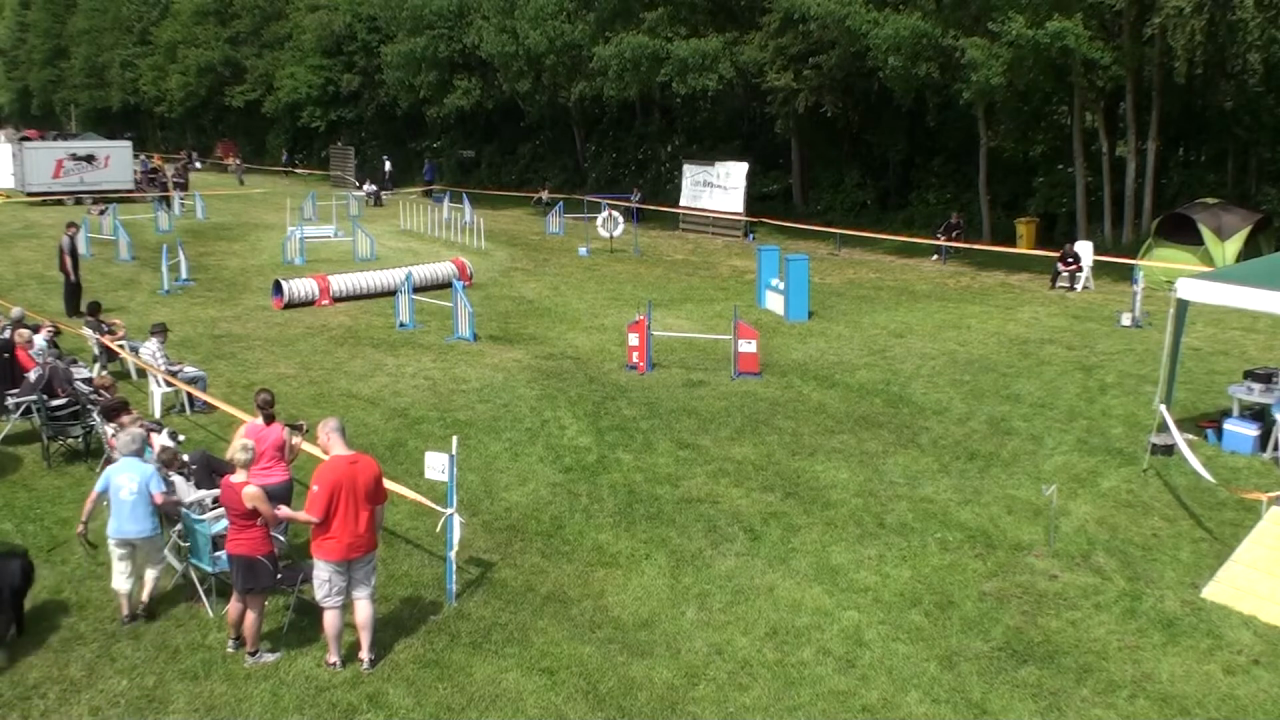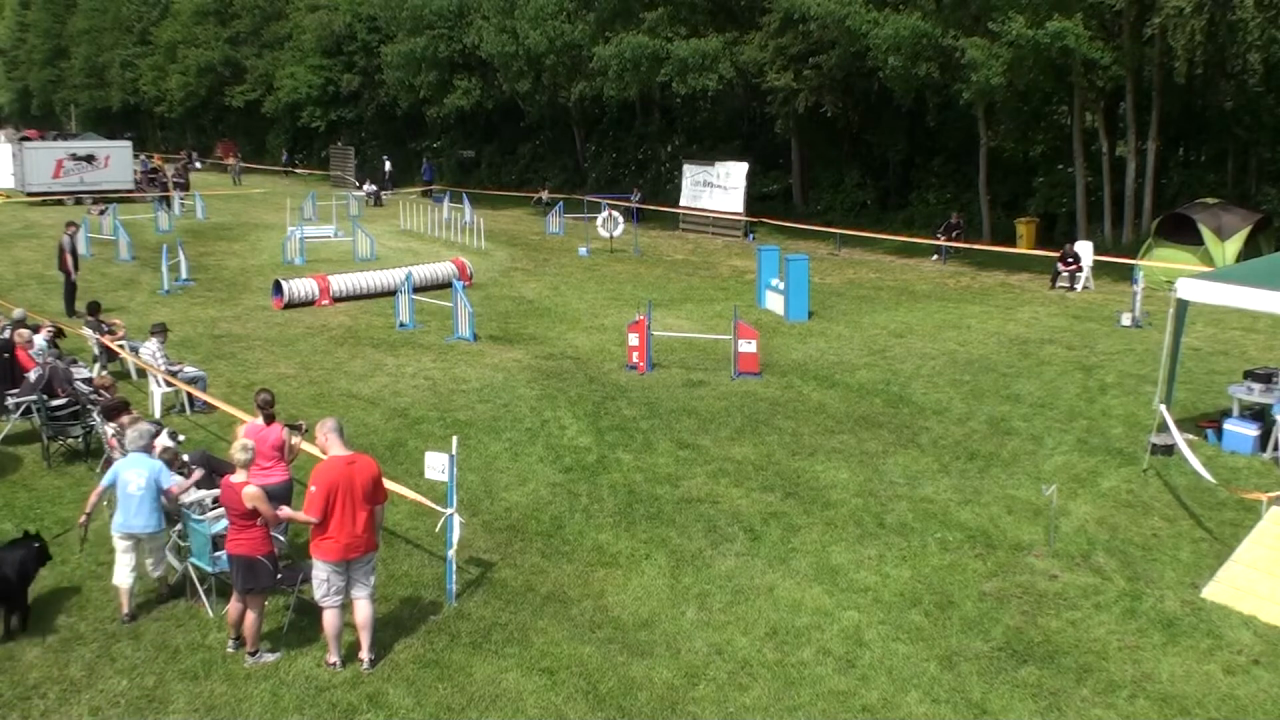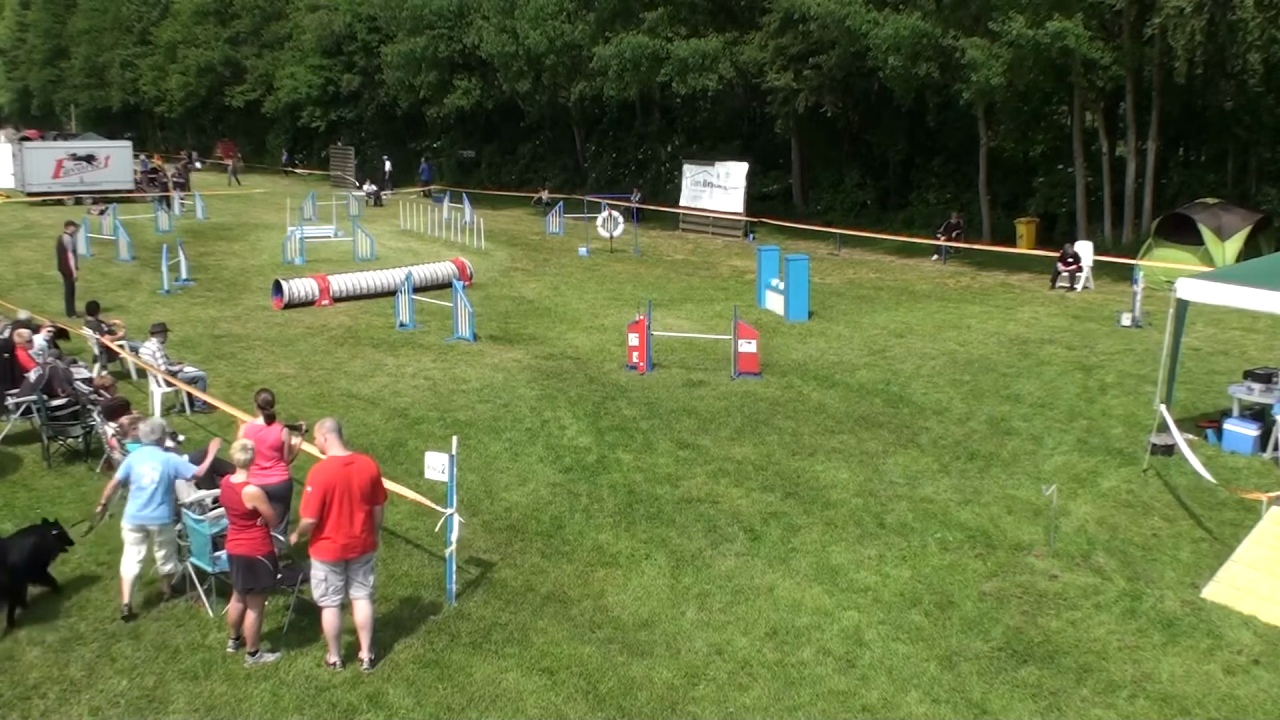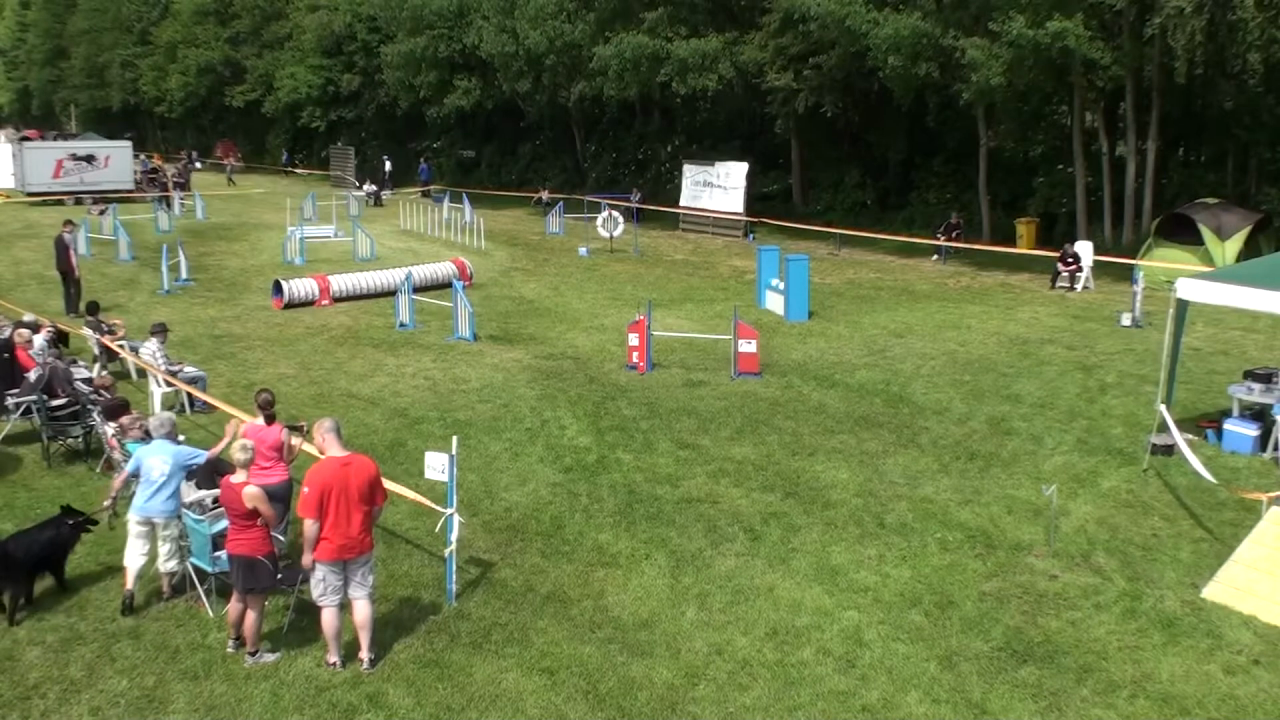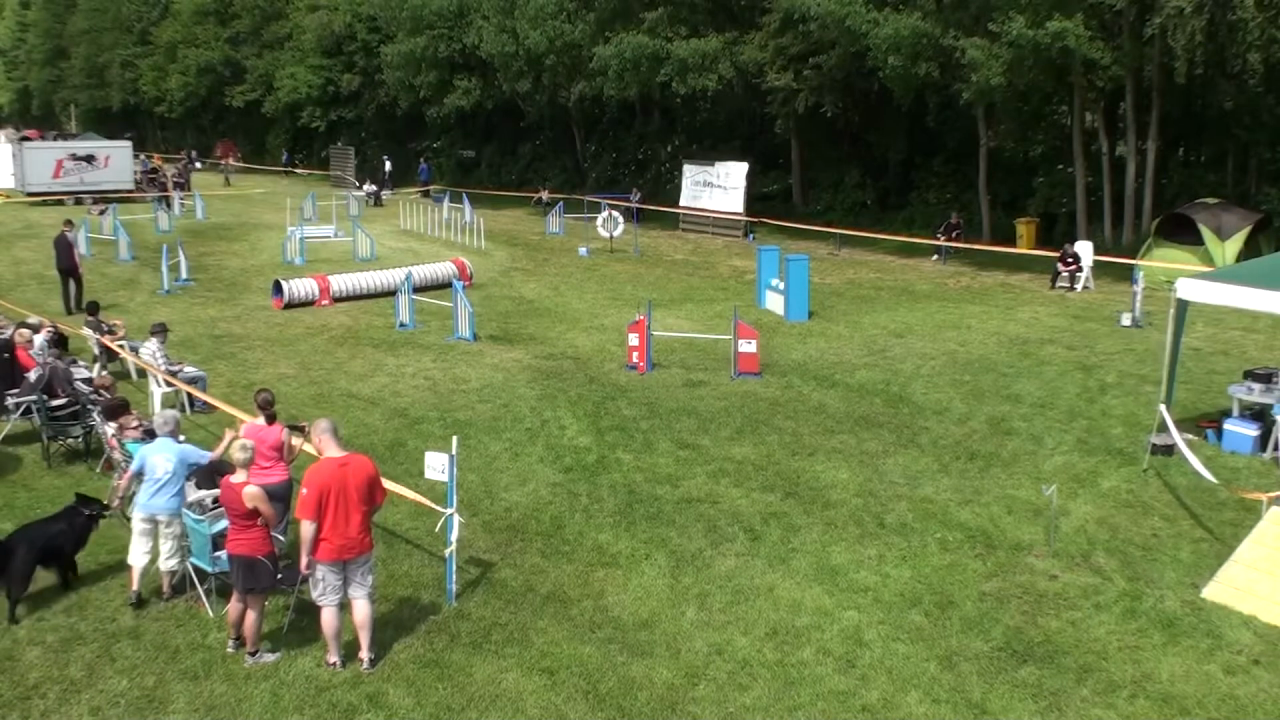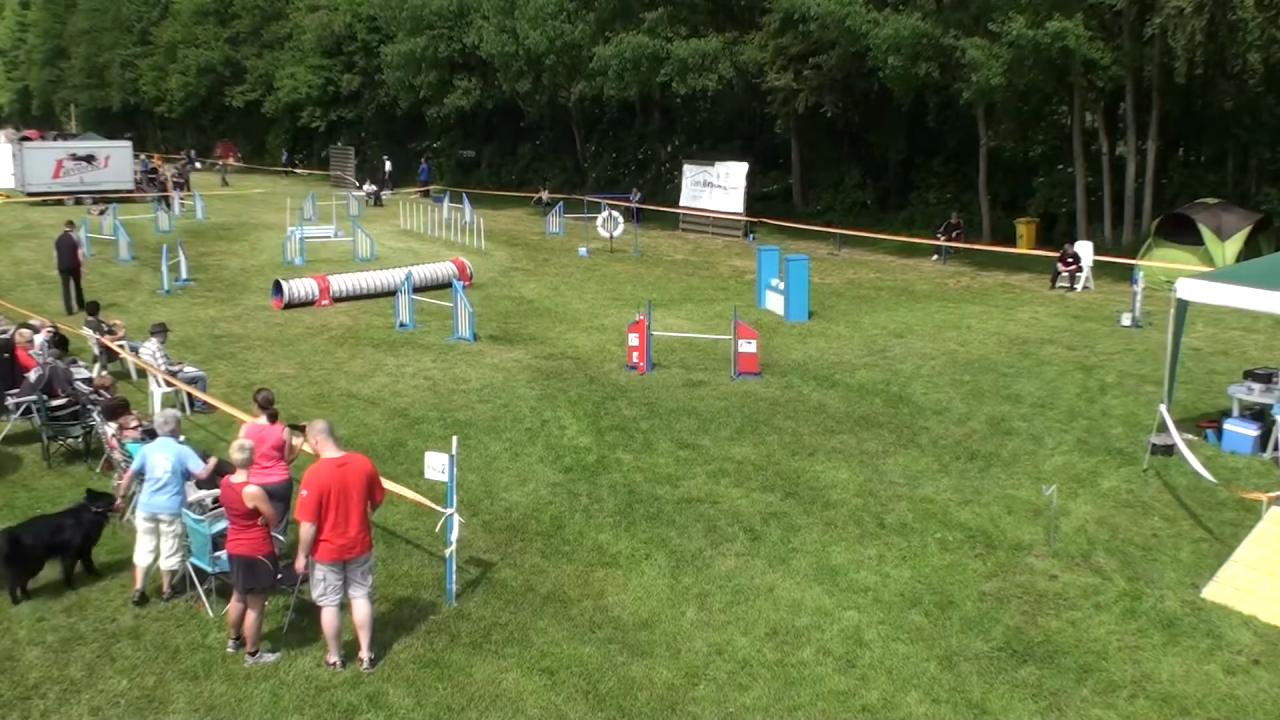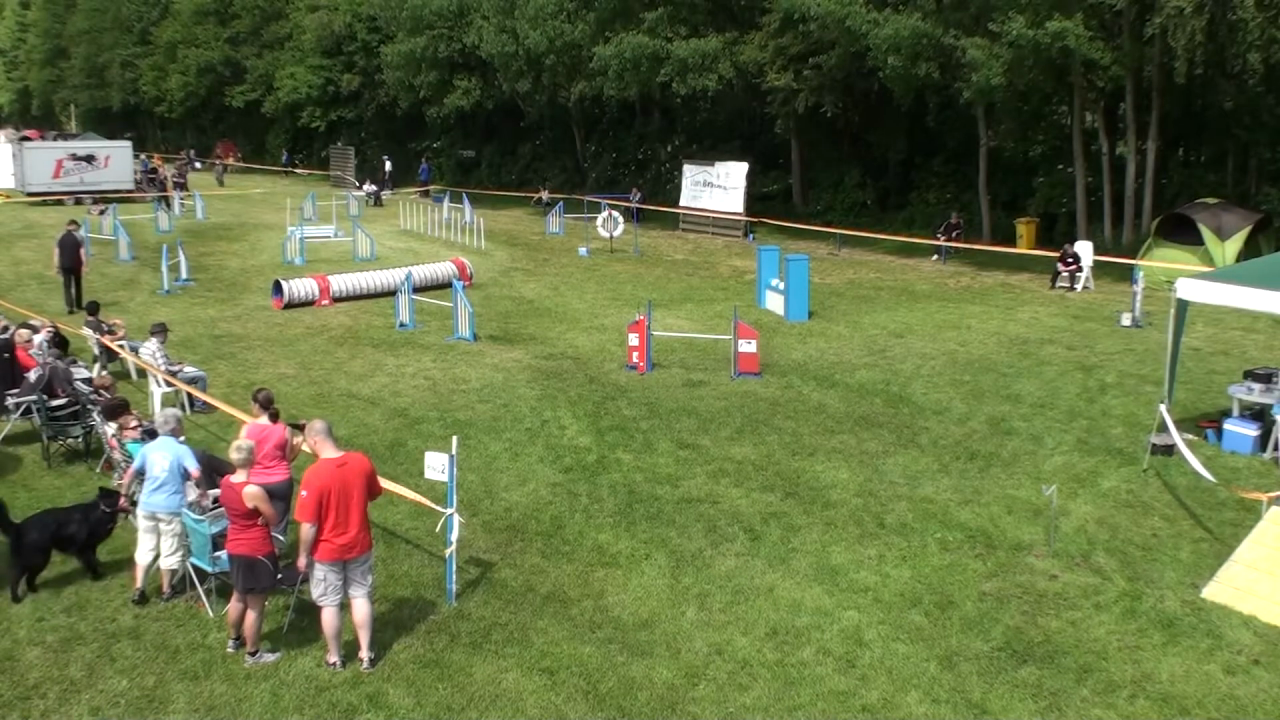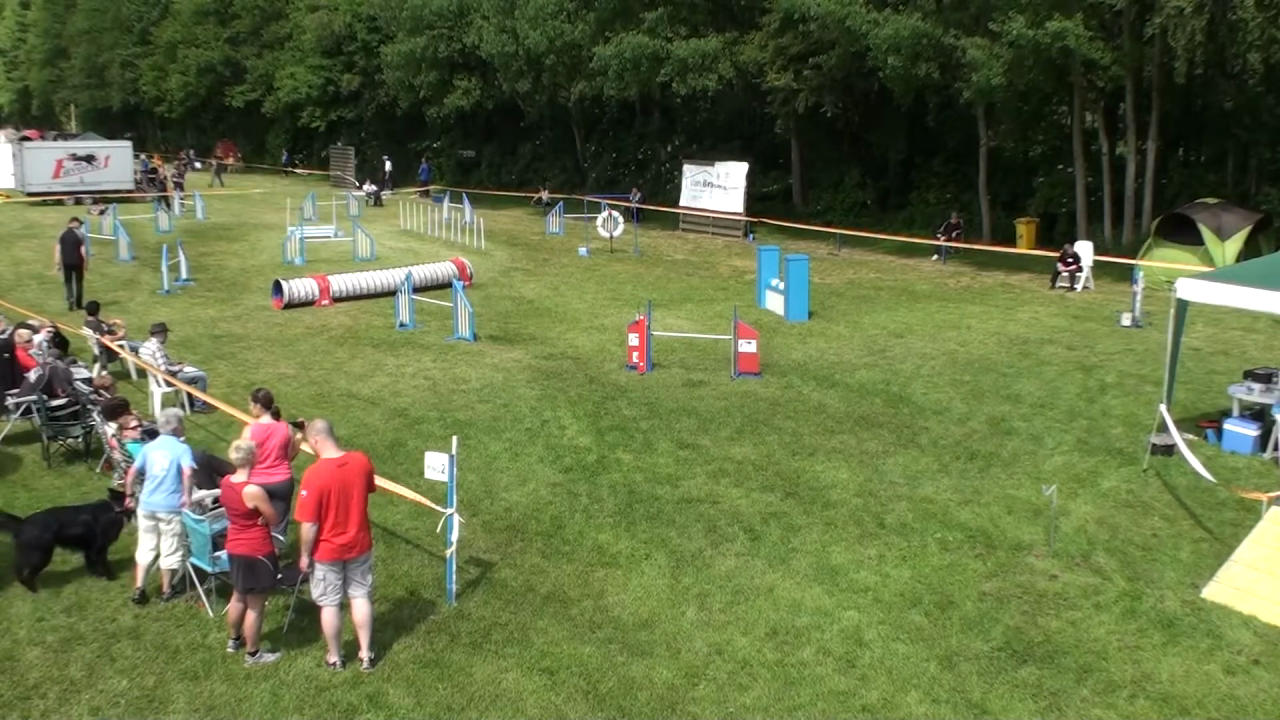
dt=0.2s
person 1, frame 1
left shoulder: (326, 471)
right shoulder: (370, 464)
left elbow: (315, 517)
right elbow: (379, 507)
left wrist: (290, 515)
right wrist: (374, 535)
left hip: (332, 549)
right hip: (363, 545)
left knee: (332, 604)
right knee: (363, 598)
left ankle: (334, 657)
right ankle: (366, 655)
person 1, frame 2
left shoulder: (323, 471)
right shoulder: (370, 464)
left elbow: (314, 517)
right elbow: (379, 507)
left wrist: (291, 515)
right wrist: (375, 536)
left hip: (330, 549)
right hip: (363, 545)
left knee: (331, 604)
right knee: (362, 598)
left ankle: (334, 657)
right ankle: (366, 655)
person 1, frame 3
left shoulder: (320, 472)
right shoulder: (369, 465)
left elbow: (311, 519)
right elbow: (378, 507)
left wrist: (297, 535)
right wrist: (374, 536)
left hip: (328, 549)
right hip: (362, 545)
left knee: (330, 604)
right knee: (362, 598)
left ankle: (334, 657)
right ankle: (366, 655)
person 1, frame 4
left shoulder: (317, 472)
right shoulder: (367, 465)
left elbow: (311, 520)
right elbow: (378, 507)
left wrist: (307, 552)
left hip: (327, 550)
right hip: (360, 545)
left knee: (329, 604)
right knee: (361, 598)
left ankle: (334, 658)
right ankle: (366, 655)
person 1, frame 5
left shoulder: (315, 473)
right shoulder: (365, 464)
left elbow: (308, 521)
right elbow: (377, 503)
left wrist: (304, 555)
left hip: (327, 550)
right hip: (360, 545)
left knee: (329, 603)
right knee: (361, 598)
left ankle: (334, 657)
right ankle: (366, 655)
person 1, frame 6
left shoulder: (314, 474)
right shoulder: (363, 463)
left elbow: (308, 523)
right elbow: (377, 501)
left wrist: (301, 556)
left hip: (327, 550)
right hip: (360, 545)
left knee: (329, 603)
right knee: (361, 597)
left ankle: (334, 657)
right ankle: (366, 654)
person 1, frame 7
left shoulder: (314, 475)
right shoulder: (362, 462)
left elbow: (309, 524)
right elbow: (375, 493)
left wrist: (303, 555)
left hip: (327, 551)
right hip: (359, 544)
left knee: (329, 604)
right knee: (360, 597)
left ankle: (335, 657)
right ankle: (366, 654)
person 1, frame 8
left shoulder: (314, 474)
right shoulder: (362, 462)
left elbow: (309, 523)
left wrist: (305, 554)
left hip: (327, 551)
right hip: (359, 545)
left knee: (329, 604)
right knee: (361, 597)
left ankle: (335, 657)
right ankle: (366, 654)
person 2, frame 1
left shoulder: (225, 482)
right shoulder: (252, 491)
right elbow: (273, 519)
left hip: (234, 547)
right hip: (255, 552)
left knee: (238, 596)
right knee: (255, 606)
left ankle: (233, 640)
right ankle: (253, 654)
person 2, frame 2
left shoulder: (225, 483)
right shoulder: (253, 491)
right elbow: (274, 520)
left hip: (234, 547)
right hip: (255, 553)
left knee: (238, 596)
right knee: (255, 606)
left ankle: (233, 640)
right ankle: (253, 654)
person 2, frame 3
left shoulder: (225, 483)
right shoulder: (252, 491)
right elbow: (273, 520)
left hip: (234, 547)
right hip: (255, 553)
left knee: (238, 596)
right knee: (255, 605)
left ankle: (233, 640)
right ankle: (252, 654)
person 2, frame 4
left shoulder: (225, 483)
right shoulder: (253, 491)
right elbow: (274, 520)
left hip: (234, 547)
right hip: (256, 552)
left knee: (238, 596)
right knee: (255, 606)
left ankle: (233, 640)
right ankle: (252, 654)
person 2, frame 5
left shoulder: (225, 483)
right shoulder: (253, 491)
right elbow: (274, 520)
left hip: (234, 547)
right hip: (256, 553)
left knee: (238, 596)
right knee: (255, 606)
left ankle: (234, 640)
right ankle: (253, 654)
person 2, frame 6
left shoulder: (225, 483)
right shoulder: (253, 491)
right elbow: (274, 520)
left hip: (234, 547)
right hip: (256, 552)
left knee: (239, 596)
right knee: (255, 605)
left ankle: (234, 640)
right ankle: (253, 654)
person 2, frame 7
left shoulder: (225, 483)
right shoulder: (253, 490)
right elbow: (274, 519)
left hip: (234, 547)
right hip: (256, 552)
left knee: (239, 596)
right knee: (255, 605)
left ankle: (233, 640)
right ankle: (252, 654)
person 2, frame 8
left shoulder: (226, 482)
right shoulder: (254, 490)
right elbow: (274, 519)
left hip: (234, 547)
right hip: (256, 552)
left knee: (239, 596)
right knee: (255, 605)
left ankle: (234, 639)
right ankle: (253, 654)
person 3, frame 1
left shoulder: (111, 470)
right shoulder: (149, 470)
left elbow: (93, 498)
right elbow: (159, 500)
left wrist: (83, 522)
left hip: (117, 532)
right hip: (145, 530)
left knee: (122, 572)
right knee: (153, 564)
left ankle: (126, 612)
right ankle: (144, 601)
person 3, frame 2
left shoulder: (119, 465)
right shoulder: (156, 466)
left elbow: (98, 491)
right elbow: (176, 490)
left wrist: (87, 514)
right wrist: (193, 480)
left hip: (122, 526)
right hip: (150, 526)
left knee: (124, 568)
right knee: (155, 561)
left ankle: (126, 612)
right ankle: (163, 591)
person 3, frame 3
left shoulder: (132, 458)
right shoulder: (170, 460)
left elbow: (113, 484)
right elbow: (198, 472)
left wrist: (102, 505)
right wrist: (211, 453)
left hip: (133, 518)
right hip: (160, 519)
left knee: (130, 560)
right knee: (164, 556)
left ankle: (126, 603)
right ankle: (167, 590)
person 3, frame 4
left shoulder: (141, 452)
right shoulder: (180, 452)
left elbow: (122, 478)
right elbow: (211, 455)
left wrist: (112, 498)
right wrist: (227, 437)
left hip: (140, 510)
right hip: (166, 512)
left knee: (135, 552)
right knee: (167, 552)
left ankle: (128, 590)
right ankle: (166, 590)
person 3, frame 5
left shoulder: (145, 450)
right shoulder: (184, 450)
left elbow: (128, 477)
right elbow: (213, 457)
left wrist: (118, 497)
right wrist: (227, 440)
left hip: (144, 508)
right hip: (169, 510)
left knee: (140, 549)
right knee: (168, 551)
left ankle: (134, 591)
right ankle: (167, 590)
person 3, frame 6
left shoulder: (146, 449)
right shoulder: (182, 451)
left elbow: (128, 476)
right elbow: (203, 474)
left wrist: (120, 496)
right wrist: (212, 463)
left hip: (146, 507)
right hip: (171, 509)
left knee: (144, 549)
right knee: (170, 551)
left ankle: (138, 591)
right ankle: (166, 591)
person 3, frame 7
left shoulder: (148, 448)
right shoulder: (181, 449)
left elbow: (130, 474)
right elbow: (195, 474)
left wrist: (124, 495)
right wrist: (201, 490)
left hip: (146, 506)
right hip: (171, 508)
left knee: (145, 548)
right knee: (170, 550)
left ankle: (138, 590)
right ankle: (166, 590)
person 3, frame 8
left shoulder: (149, 447)
right shoulder: (182, 448)
left elbow: (132, 473)
right elbow: (187, 473)
left wrist: (130, 495)
right wrist: (186, 496)
left hip: (146, 505)
right hip: (170, 507)
left knee: (145, 548)
right knee: (170, 550)
left ankle: (139, 589)
right ankle: (167, 590)
